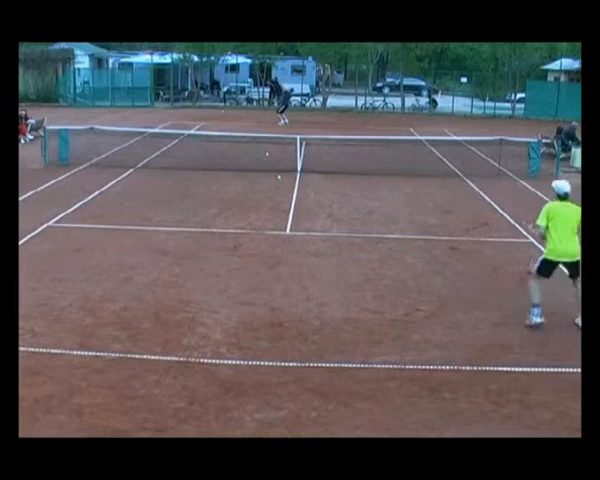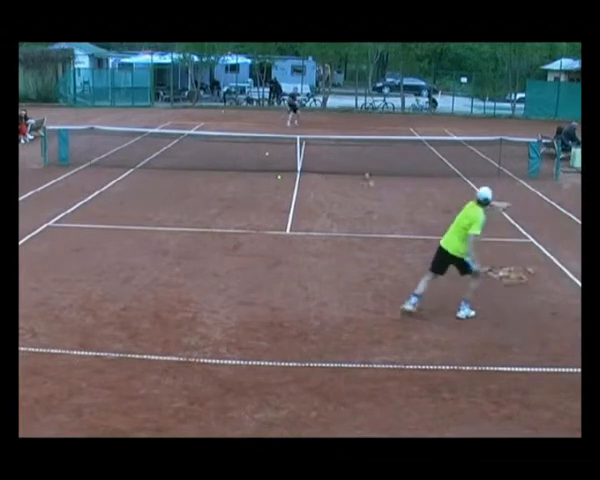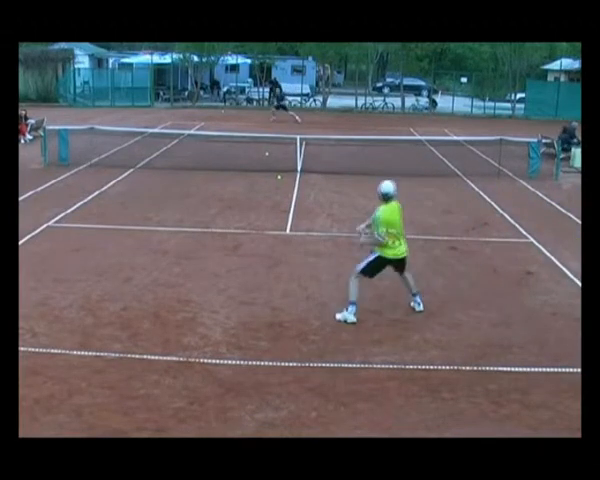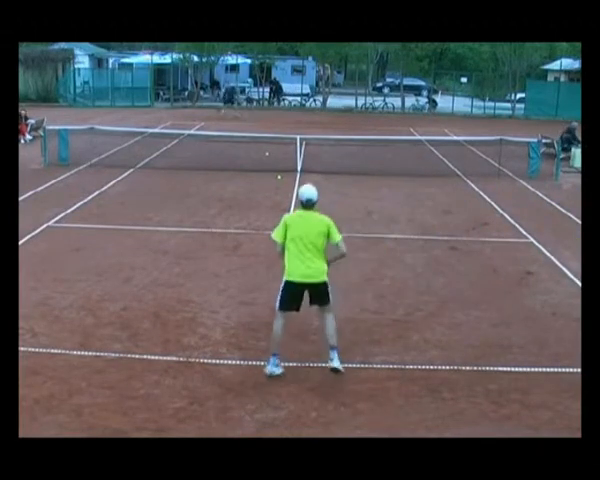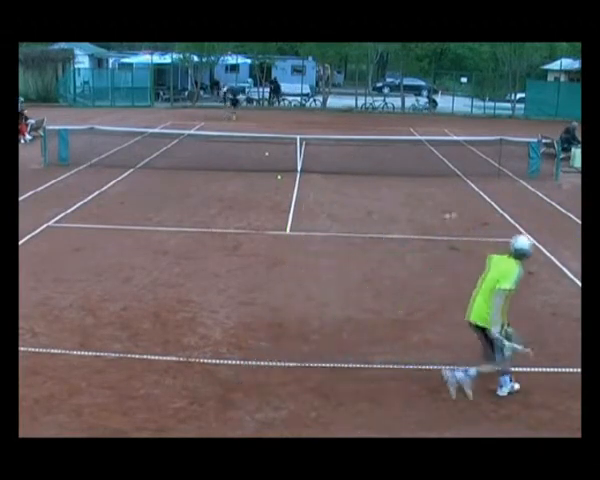
dt=1s
person 1, frame 1
left shoulder: (549, 208)
right shoulder: (577, 210)
left elbow: (541, 232)
right elbow: (581, 233)
left wrist: (544, 236)
left hip: (554, 254)
right hip: (574, 254)
left knee: (534, 279)
right knee: (577, 282)
left ankle: (536, 314)
right ankle: (580, 317)
person 1, frame 2
left shoulder: (471, 205)
right shoulder: (480, 217)
right elbow: (470, 239)
left wrist: (497, 204)
right wrist: (475, 263)
left hip: (445, 246)
right hip: (459, 252)
left knee: (429, 277)
right knee: (477, 276)
left ankle: (412, 302)
right ankle: (463, 308)
person 1, frame 3
left shoulder: (380, 213)
right shoulder: (396, 206)
left elbow: (380, 240)
left wrist: (365, 240)
right wrist: (364, 226)
left hip: (384, 253)
right hip: (400, 251)
left knee: (355, 277)
right knee: (404, 273)
left ankle: (350, 312)
right ankle: (417, 302)
person 1, frame 4
left shoulder: (289, 219)
right shoulder: (326, 222)
left elbow: (280, 249)
right elbow: (342, 250)
left hip: (293, 276)
right hip: (318, 276)
left knee: (279, 317)
right knee: (327, 313)
left ankle: (274, 363)
right ankle: (334, 357)
person 1, frame 5
left shoulder: (496, 259)
right shoulder: (514, 270)
right elbow: (499, 295)
right wrist: (495, 326)
left hip: (474, 315)
right hip: (489, 320)
left knee: (510, 340)
right knee: (501, 362)
left ankle: (505, 382)
right ankle: (461, 374)
